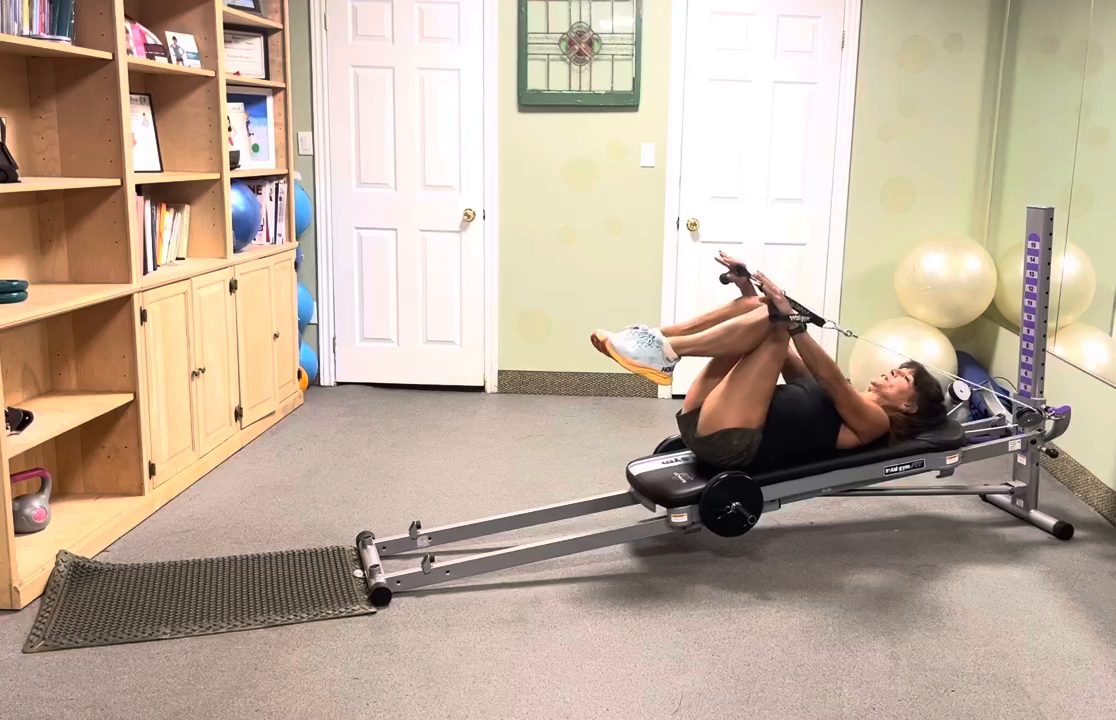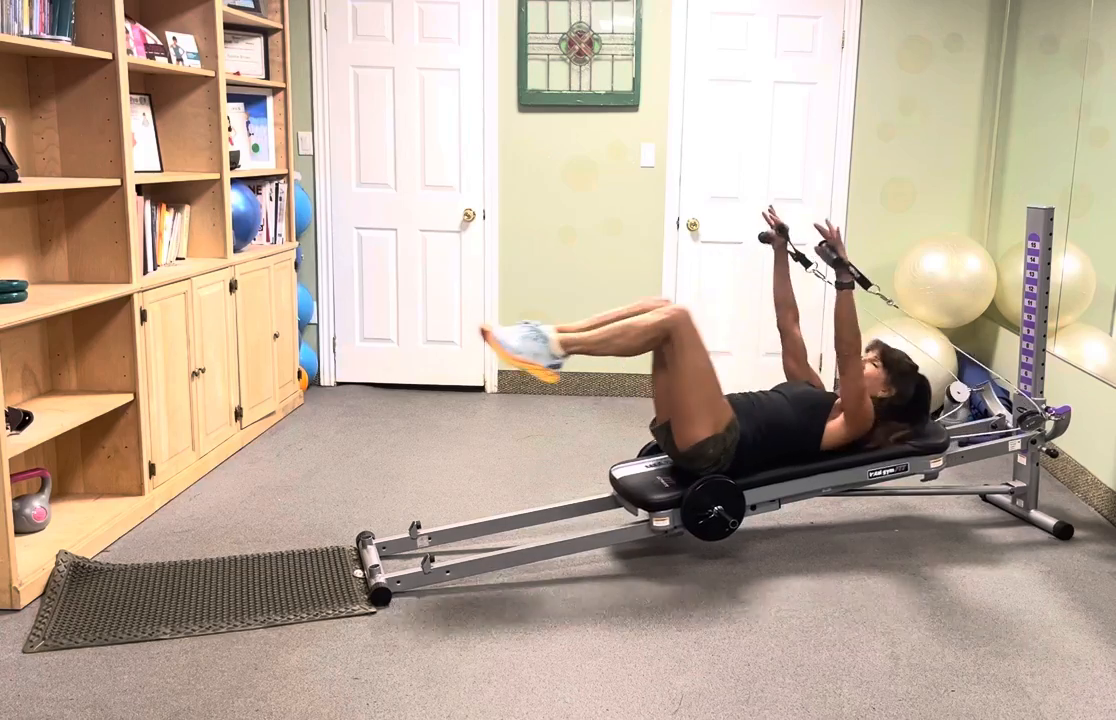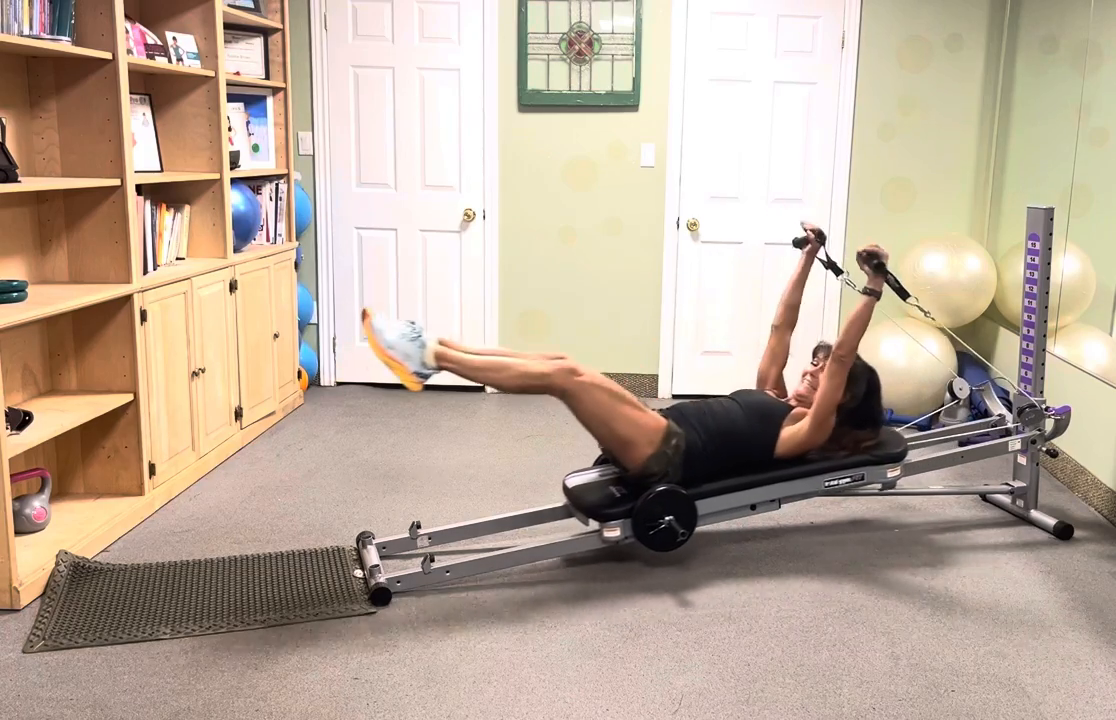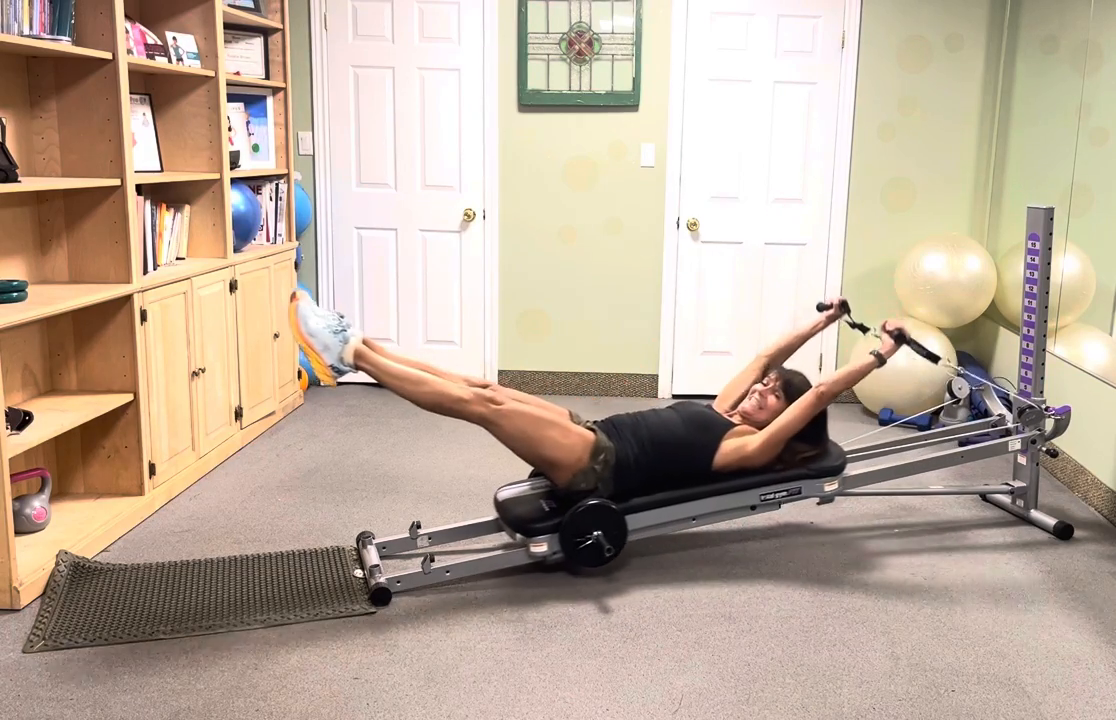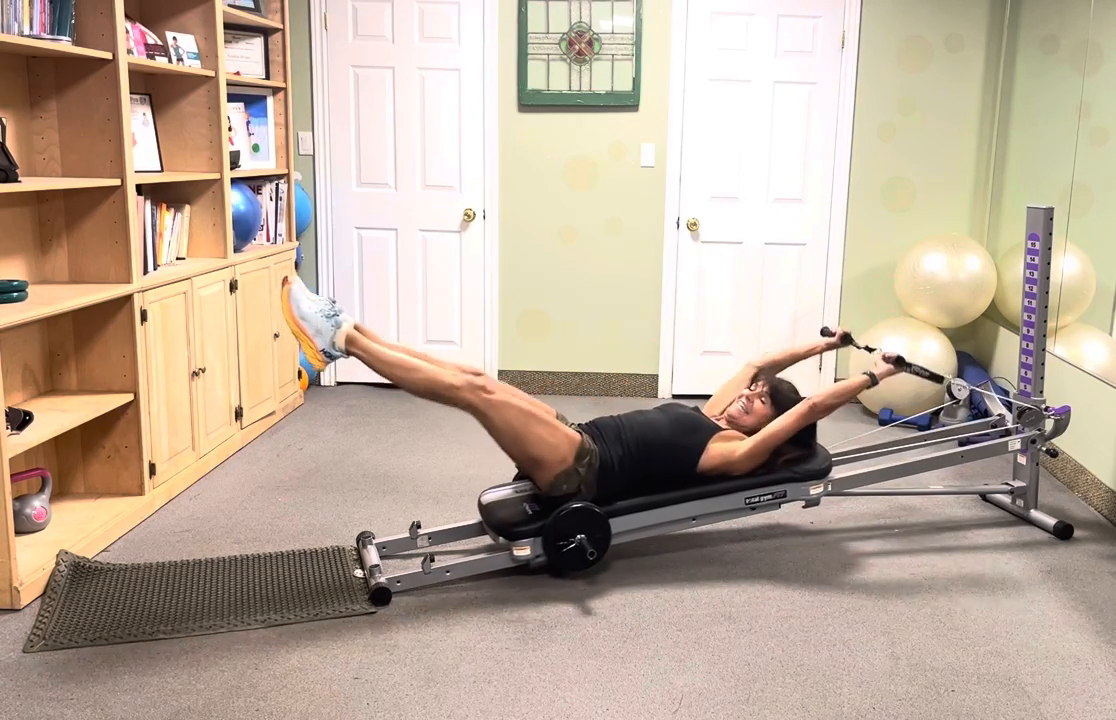
dt=0.4s
person 1, frame 1
left shoulder: (874, 423)
right shoulder: (835, 398)
left elbow: (833, 378)
right elbow: (784, 355)
left wrist: (791, 321)
right wrist: (748, 287)
left hip: (729, 440)
right hip: (701, 421)
left knee: (773, 324)
right knee: (757, 308)
left ankle: (665, 350)
right ankle: (658, 343)
person 1, frame 2
left shoulder: (857, 422)
right shoulder: (812, 392)
left elbow: (846, 349)
right elbow: (789, 325)
left wrist: (843, 277)
right wrist: (780, 253)
left hip: (715, 447)
right hip: (683, 431)
left knee: (674, 320)
right knee: (662, 307)
left ankle: (556, 347)
right ankle: (555, 341)
person 1, frame 3
left shoulder: (813, 432)
right shoulder: (773, 401)
left elbow: (842, 359)
right elbow: (781, 327)
left wrist: (871, 290)
right wrist: (808, 259)
left hip: (670, 455)
right hip: (660, 438)
left knee: (562, 373)
right knee: (557, 363)
left ankle: (431, 357)
right ankle: (435, 350)
person 1, frame 4
left shoulder: (753, 448)
right shoulder: (724, 416)
left elbow: (819, 393)
right elbow: (766, 358)
left wrist: (880, 355)
right wrist: (824, 320)
left hip: (601, 468)
right hip: (598, 438)
left knee: (481, 401)
right knee: (481, 386)
left ankle: (352, 354)
right ankle: (357, 350)
person 1, frame 5
left shoulder: (739, 452)
right shoulder: (711, 420)
left elbow: (807, 407)
right elbow: (757, 365)
left wrist: (870, 378)
right wrist: (824, 346)
left hip: (584, 472)
right hip: (580, 442)
left knee: (475, 390)
right knee: (475, 378)
left ankle: (344, 338)
right ankle: (348, 335)
